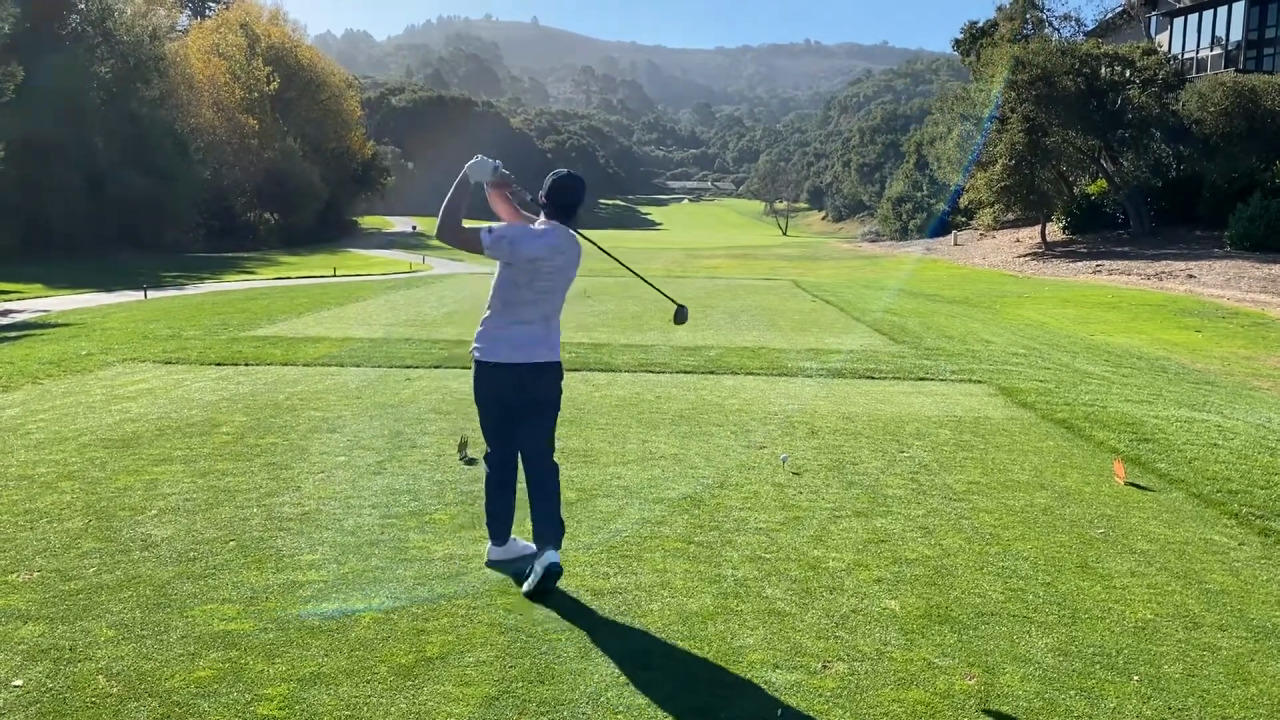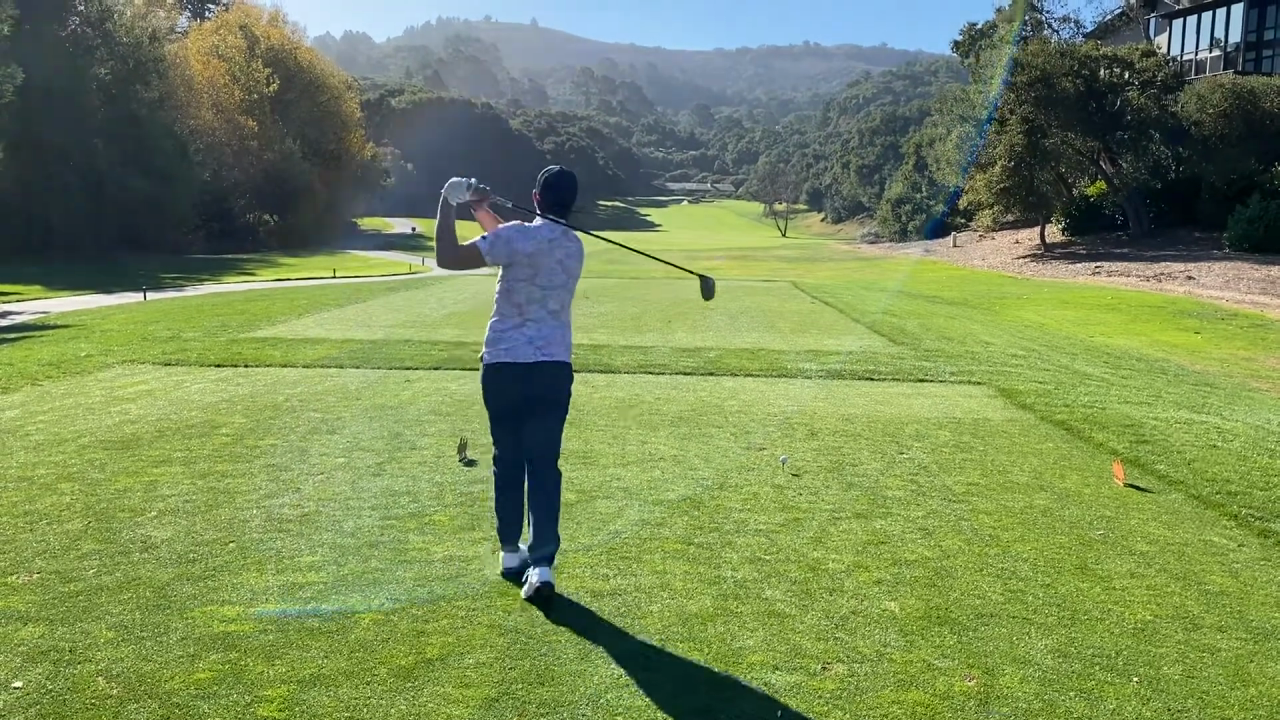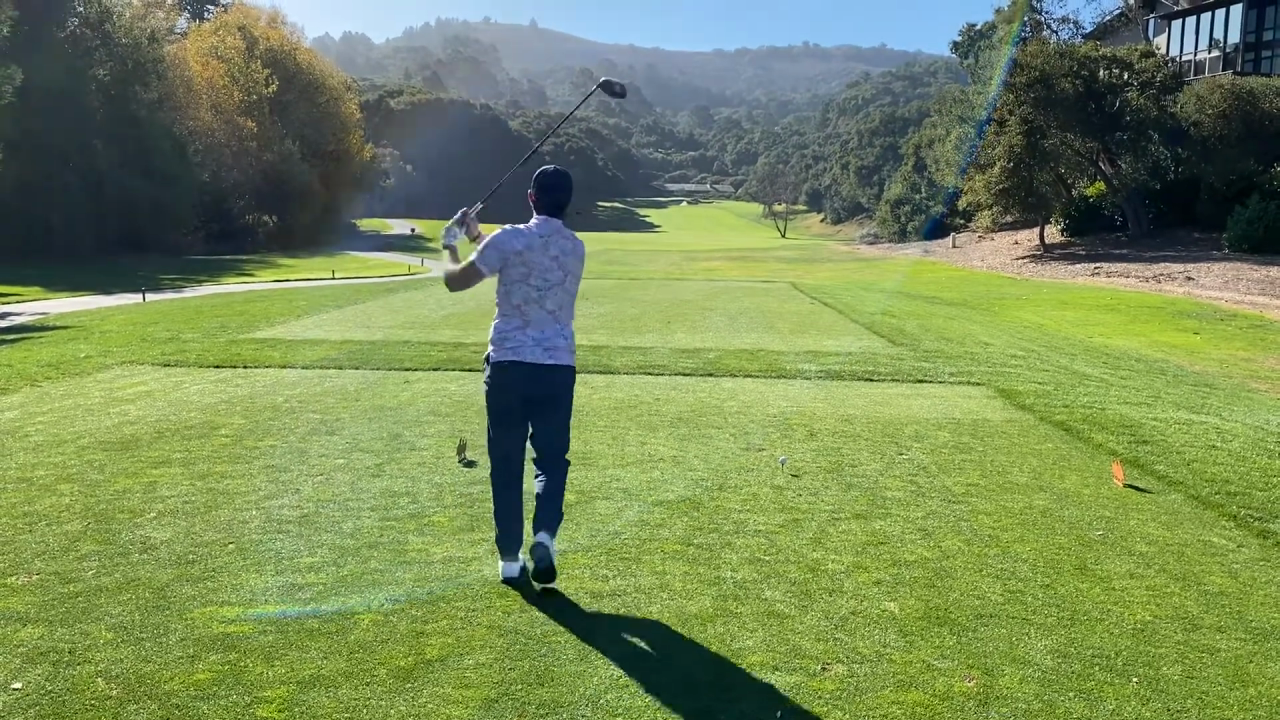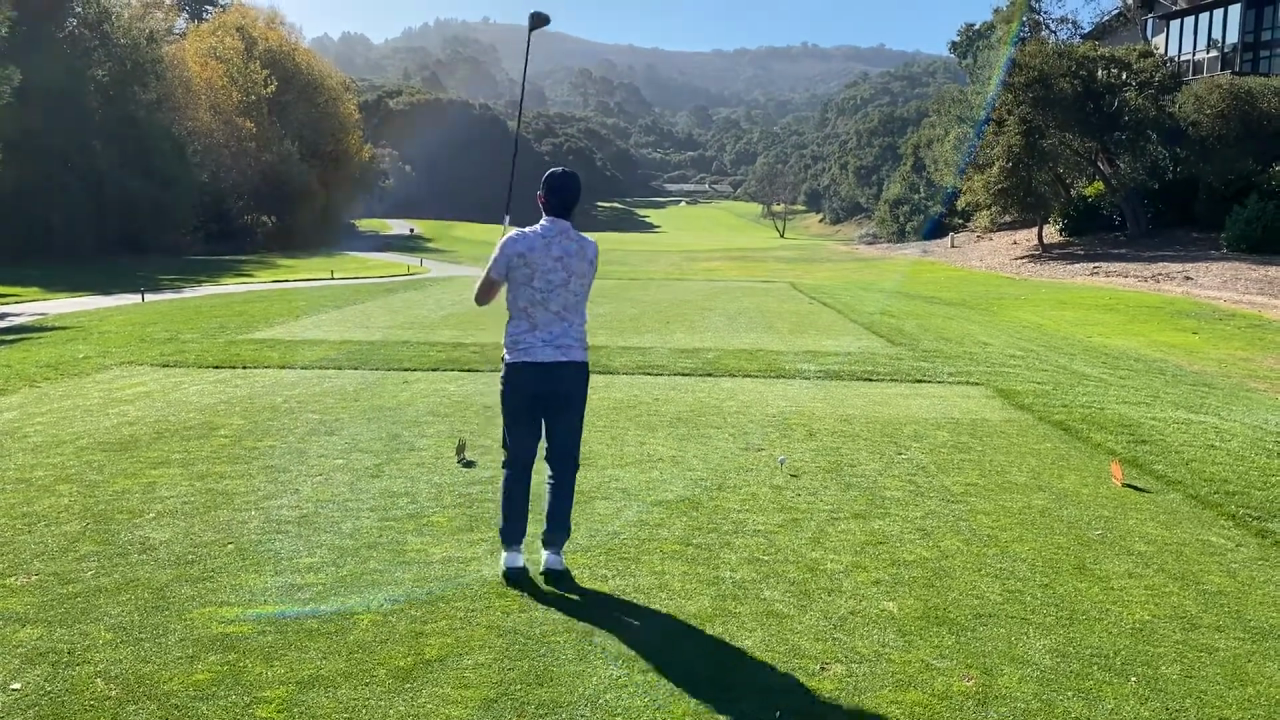
dt=0.3s
person 1, frame 1
left shoulder: (522, 241)
right shoulder: (571, 247)
left elbow: (446, 233)
left wrist: (468, 177)
right wrist: (495, 188)
left hip: (494, 365)
right hip: (542, 369)
left knee: (499, 457)
right knee: (540, 461)
left ankle: (500, 542)
right ankle: (548, 550)
person 1, frame 2
left shoulder: (520, 237)
right shoulder: (574, 246)
left elbow: (447, 257)
left wrist: (448, 201)
right wrist: (481, 208)
left hip: (504, 366)
right hip: (553, 370)
left knee: (508, 461)
right knee: (544, 466)
left ankle: (512, 552)
right ankle: (541, 564)
person 1, frame 3
left shoulder: (508, 240)
right shoulder: (576, 249)
left elbow: (454, 282)
left wrist: (452, 248)
right wrist: (481, 239)
left hip: (507, 366)
right hip: (557, 370)
left knee: (506, 467)
right knee: (552, 461)
left ankle: (510, 559)
right ankle: (545, 535)
person 1, frame 4
left shoulder: (515, 244)
right shoulder: (589, 251)
left elbow: (482, 298)
left hip: (521, 367)
right hip: (570, 369)
left knee: (518, 463)
right knee: (563, 463)
left ankle: (512, 551)
right ankle: (554, 552)
